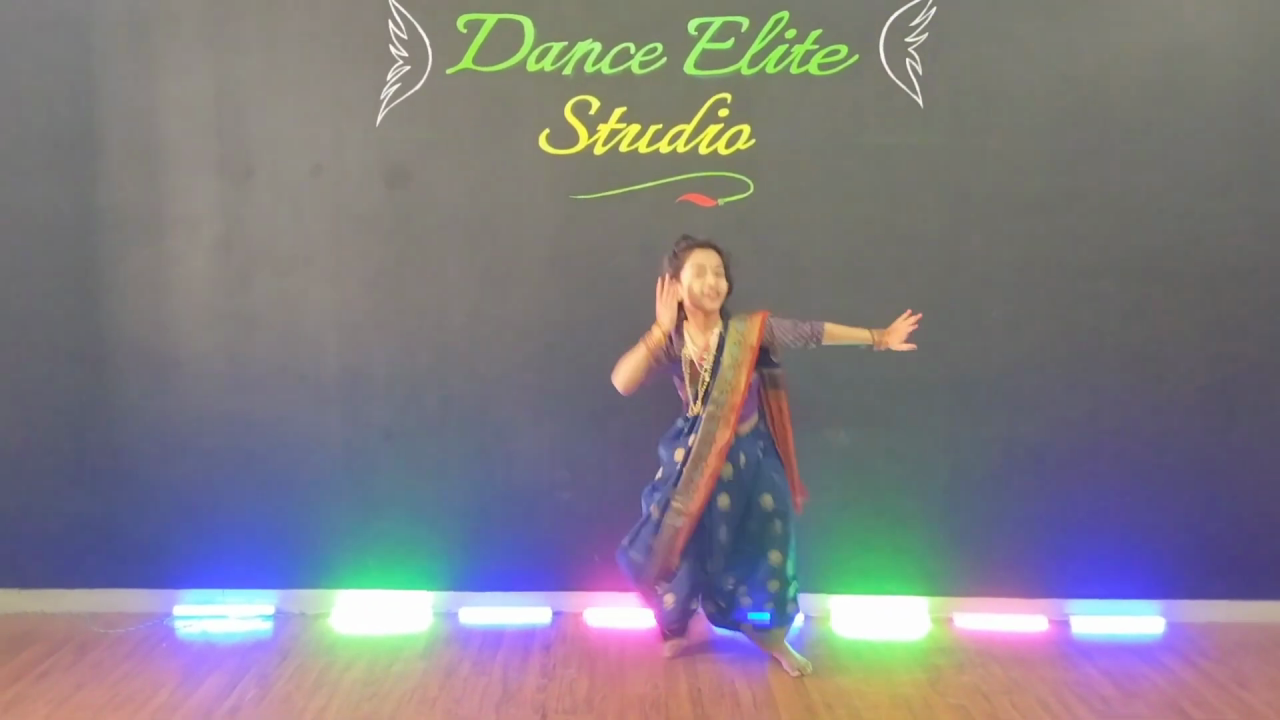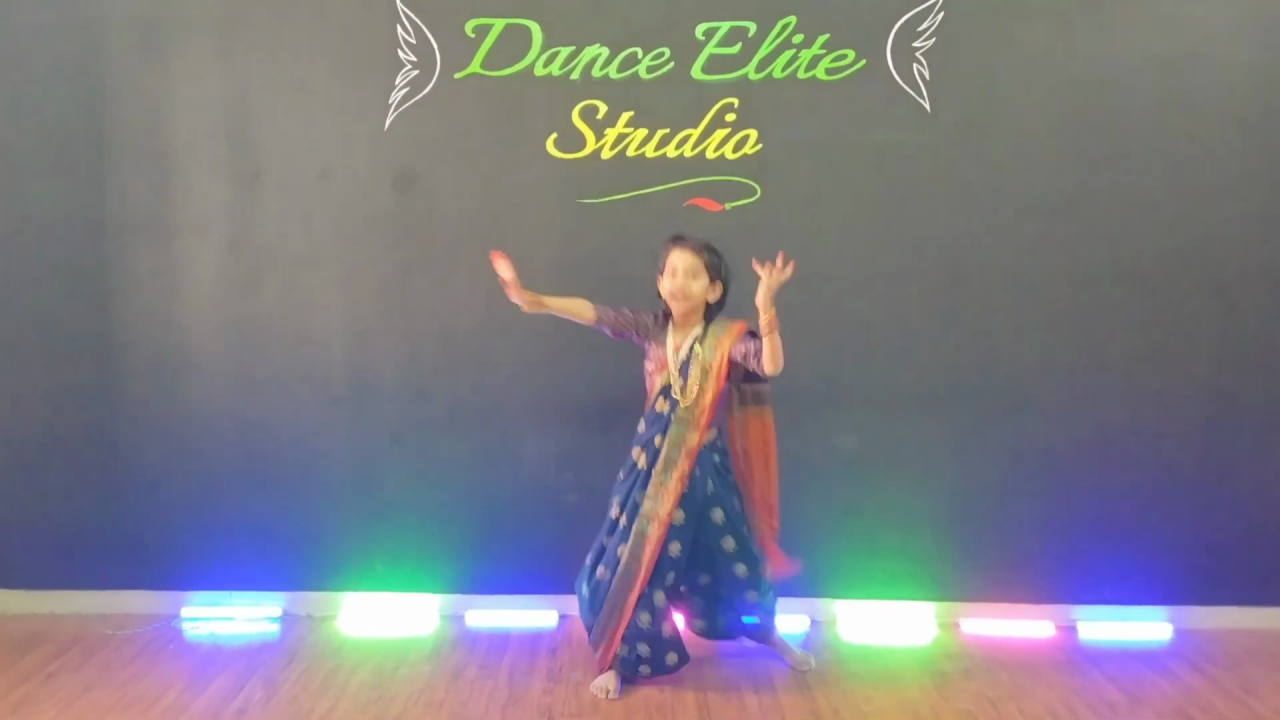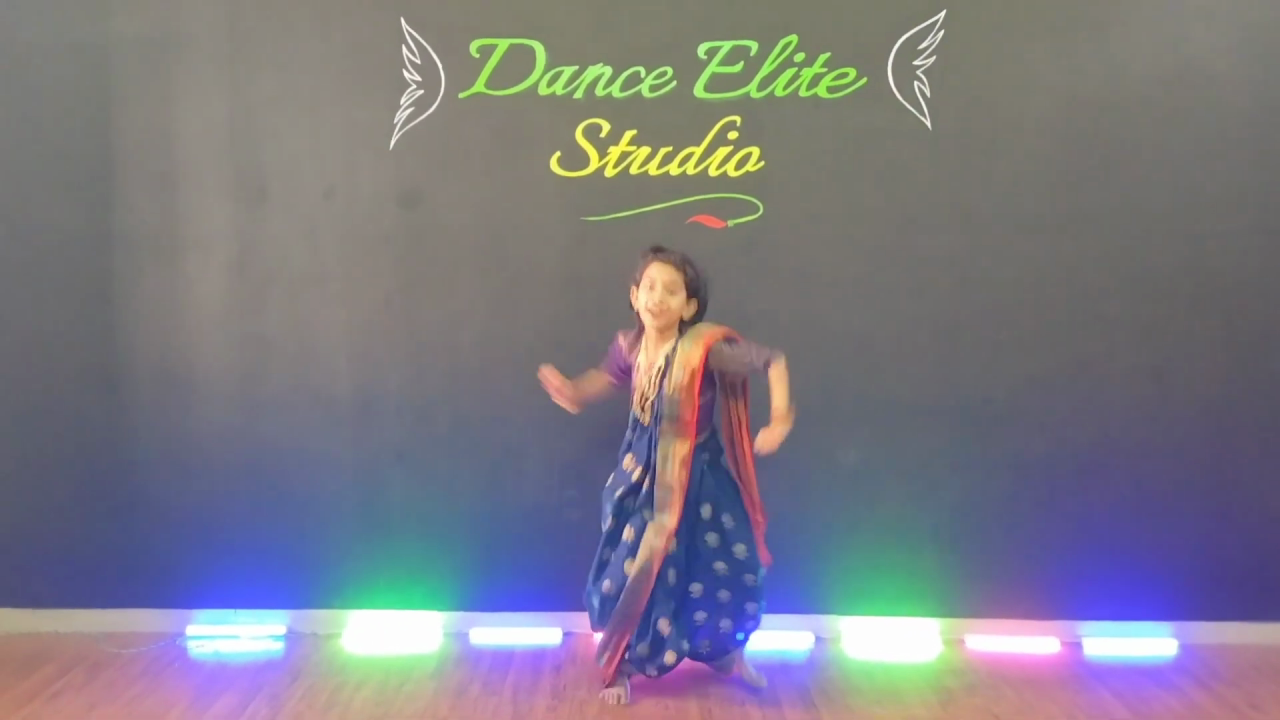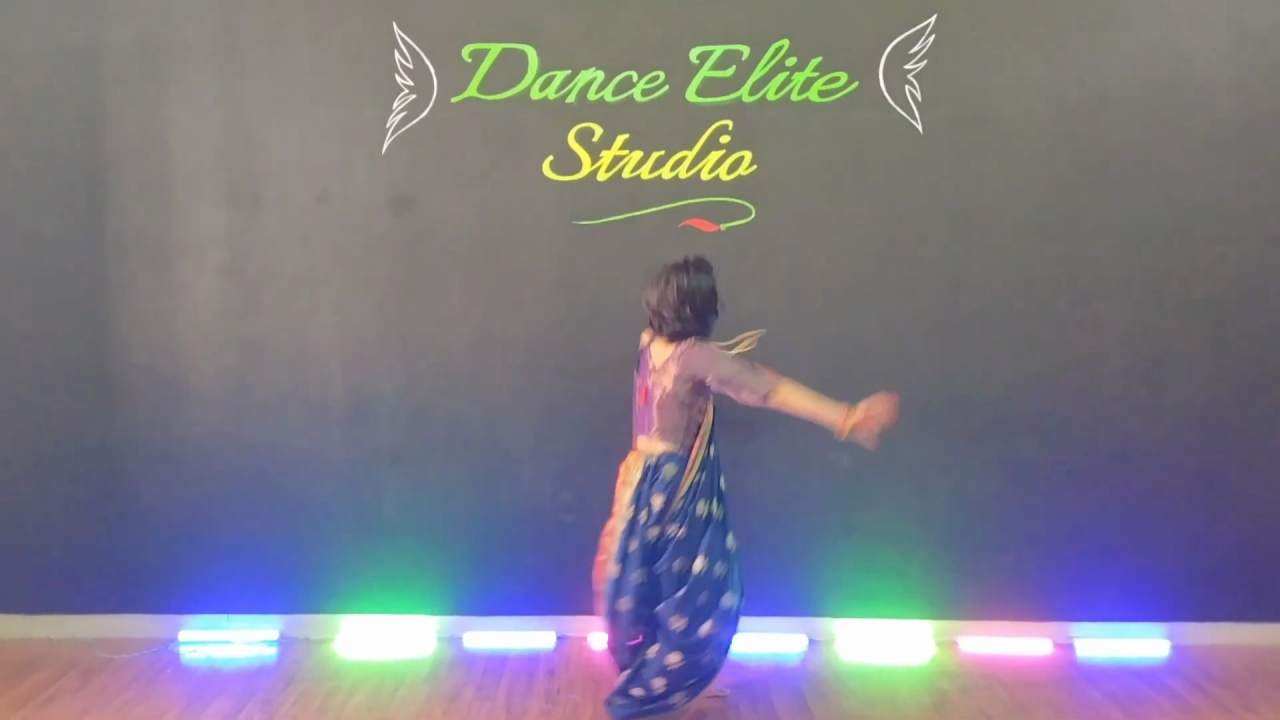
dt=0.5s
person 1, frame 1
left shoulder: (752, 329)
right shoulder: (669, 341)
left elbow: (813, 333)
right elbow: (623, 383)
left wrist: (880, 337)
right wrist: (660, 329)
left hip: (747, 456)
right hip: (692, 454)
left knee: (768, 545)
right knee: (669, 542)
left ankle: (772, 635)
right ankle: (676, 619)
person 1, frame 2
left shoulder: (730, 338)
right shoulder: (653, 328)
left elbow: (771, 365)
right elbow: (598, 316)
left wrist: (767, 308)
right wrist: (530, 299)
left hip: (705, 467)
right hip: (651, 466)
left knee: (738, 560)
right knee: (624, 563)
left ankle: (767, 634)
right ankle: (618, 660)
person 1, frame 3
left shoulder: (707, 347)
right shoulder: (630, 344)
left elbow: (773, 362)
right elbow: (611, 375)
left wrist: (780, 421)
right wrist: (574, 393)
left hip: (697, 474)
right hip: (642, 473)
left knee: (729, 564)
right knee: (630, 567)
left ankle: (726, 652)
right ankle: (623, 665)
person 1, frame 4
left shoulder: (654, 346)
right shoulder: (702, 356)
right elbow: (768, 390)
right wrist: (843, 418)
left hip: (650, 479)
right hip: (682, 486)
left knee: (677, 594)
right knee: (703, 603)
